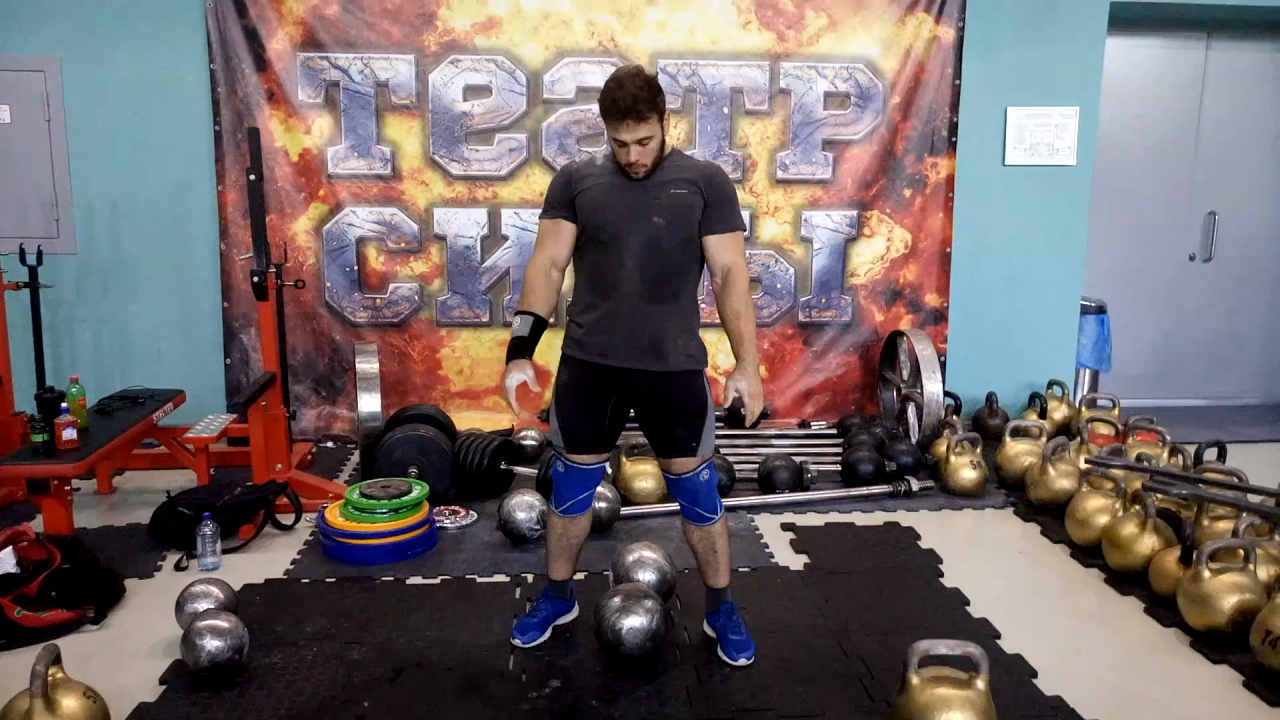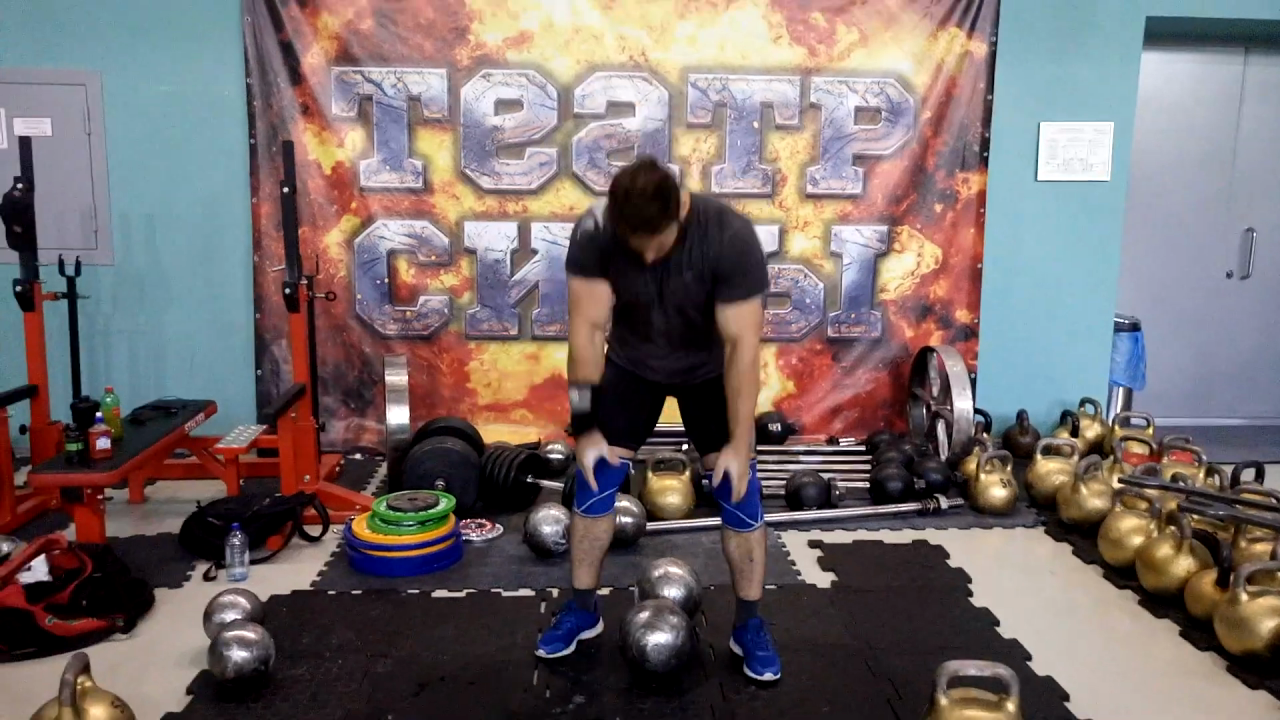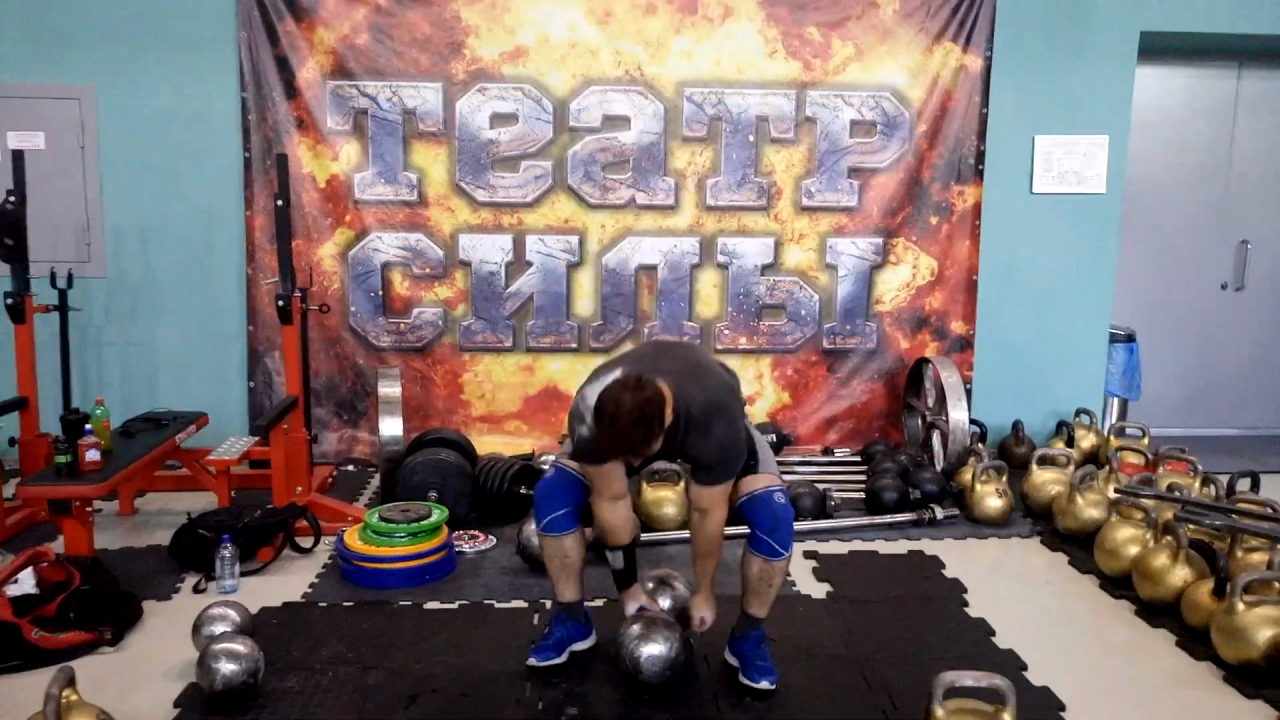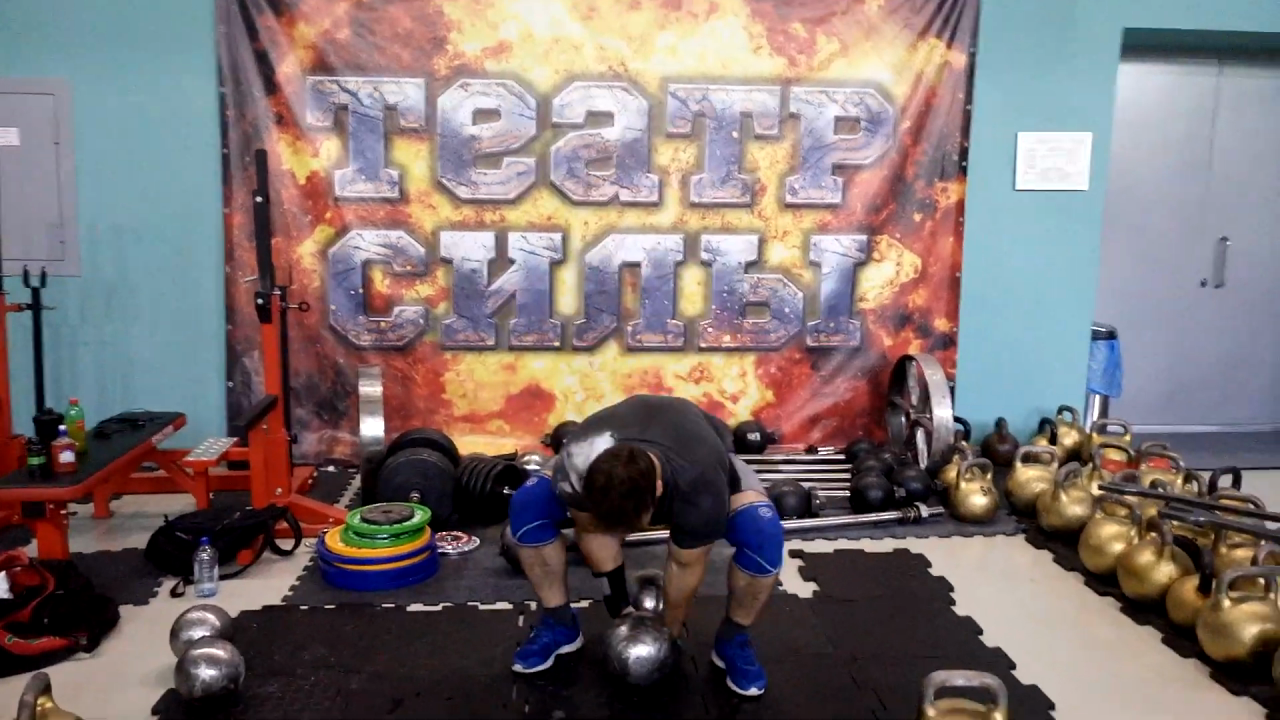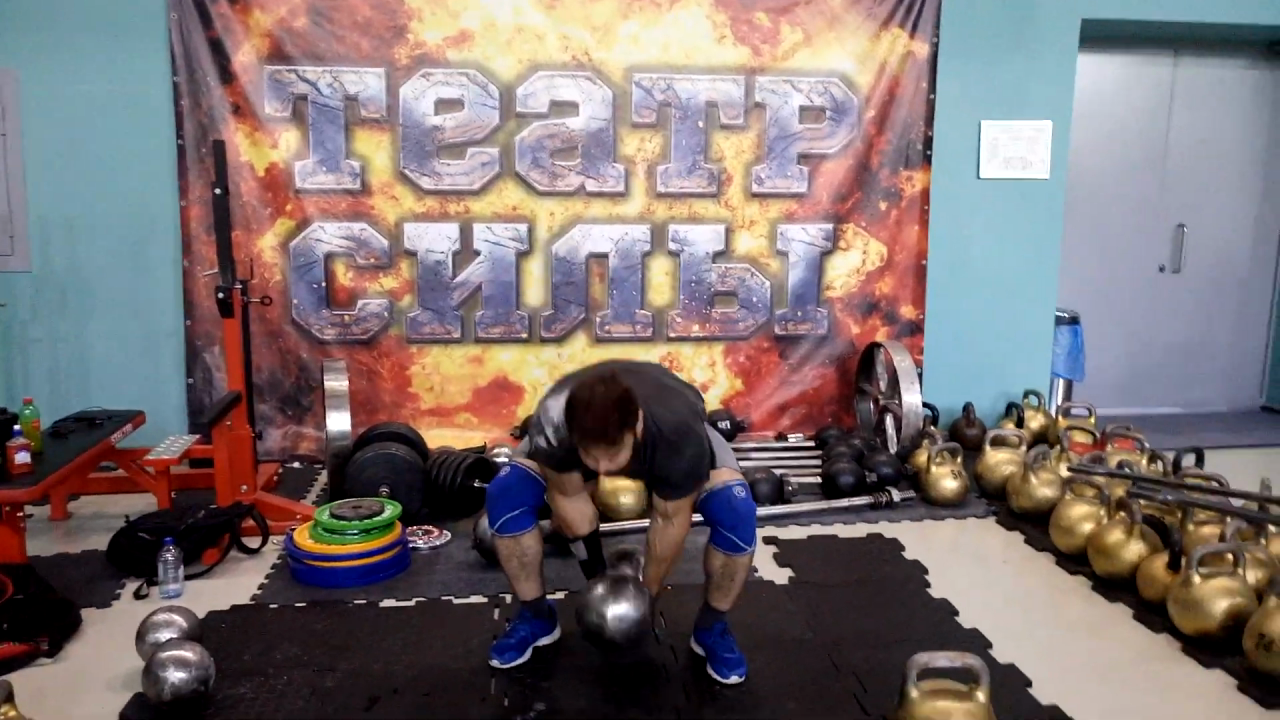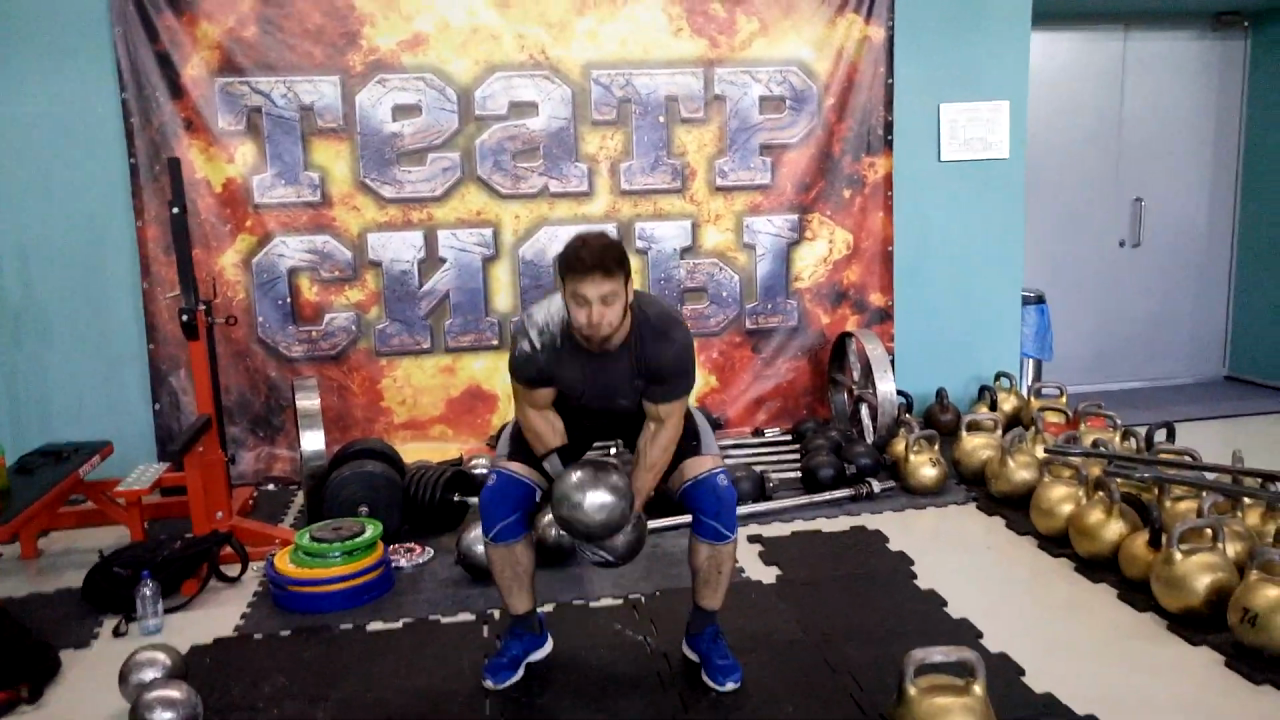
dt=0.2s
person 1, frame 1
left shoulder: (706, 182)
right shoulder: (577, 179)
left elbow: (730, 272)
right elbow: (547, 264)
left wrist: (746, 362)
right wrist: (520, 351)
left hip: (674, 363)
right hip: (589, 360)
left knee: (694, 486)
right knee: (573, 480)
left ankle: (720, 607)
right ankle: (557, 597)
person 1, frame 2
left shoulder: (728, 236)
right shoulder: (595, 232)
left elbow: (741, 342)
right elbow: (588, 327)
left wrist: (741, 439)
right wrist: (584, 425)
left hip: (707, 367)
right hip: (632, 363)
left knee: (737, 490)
right knee: (596, 480)
left ankle: (749, 623)
right ankle: (581, 608)
person 1, frame 3
left shoulder: (713, 423)
right shoulder: (592, 416)
left elbow: (708, 514)
right elbow: (610, 501)
left wrist: (704, 594)
right wrist: (629, 584)
left hip: (703, 426)
left knee: (771, 513)
right knee: (555, 492)
left ankle: (749, 634)
right ankle: (570, 617)
person 1, frame 4
left shoulder: (701, 487)
right shoulder: (577, 468)
left elbow: (686, 567)
right elbow: (595, 534)
left wrist: (671, 629)
right wrist: (619, 609)
left hip: (700, 454)
left knee: (762, 534)
right knee: (528, 508)
left ankle: (733, 638)
right ankle: (557, 623)
person 1, frame 5
left shoulder: (679, 435)
right shoulder: (552, 425)
left elbow: (670, 521)
right elbow: (568, 497)
left wrist: (649, 591)
right wrist: (595, 572)
left hip: (669, 427)
right hip: (588, 430)
left knee: (735, 511)
right knee: (507, 495)
left ankle: (712, 627)
right ankle: (534, 615)
person 1, frame 6
left shoulder: (665, 333)
right shoulder: (536, 333)
left elbow: (662, 425)
right elbow: (535, 410)
left wrist: (631, 504)
left hip: (650, 411)
right hip: (566, 411)
left knee: (715, 497)
right knee: (500, 500)
left ankle: (704, 632)
right ankle: (525, 631)
